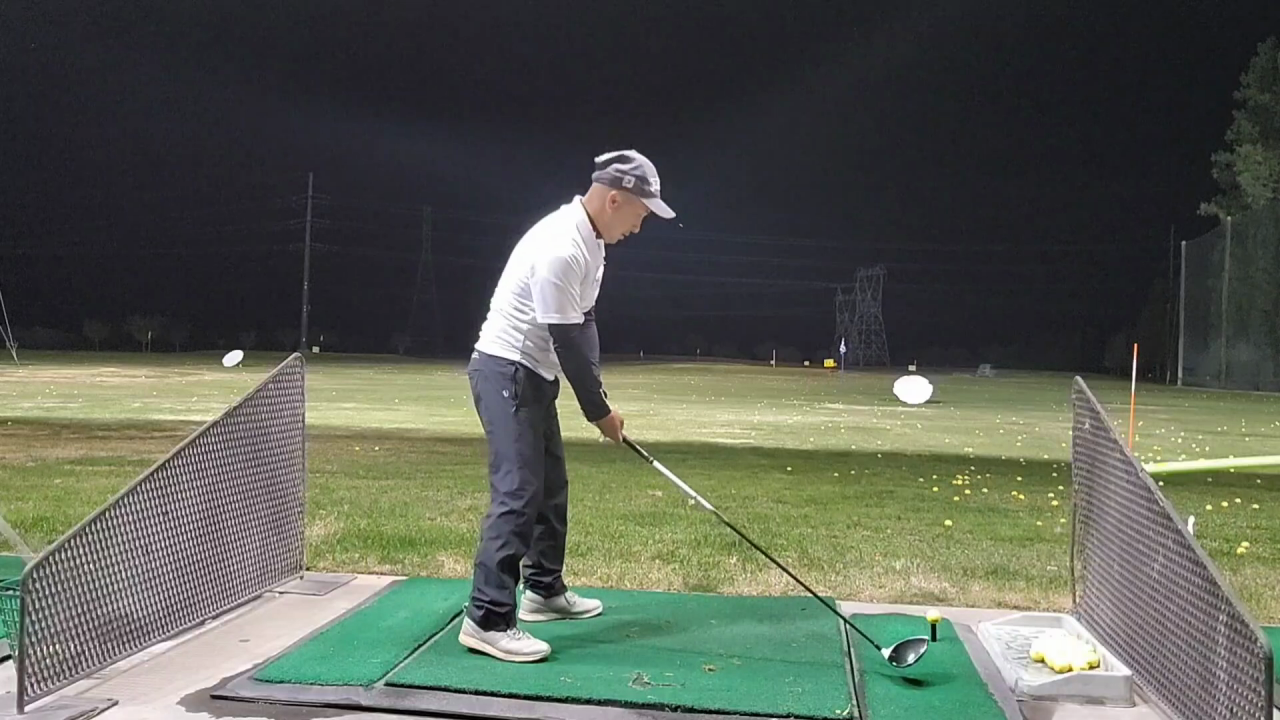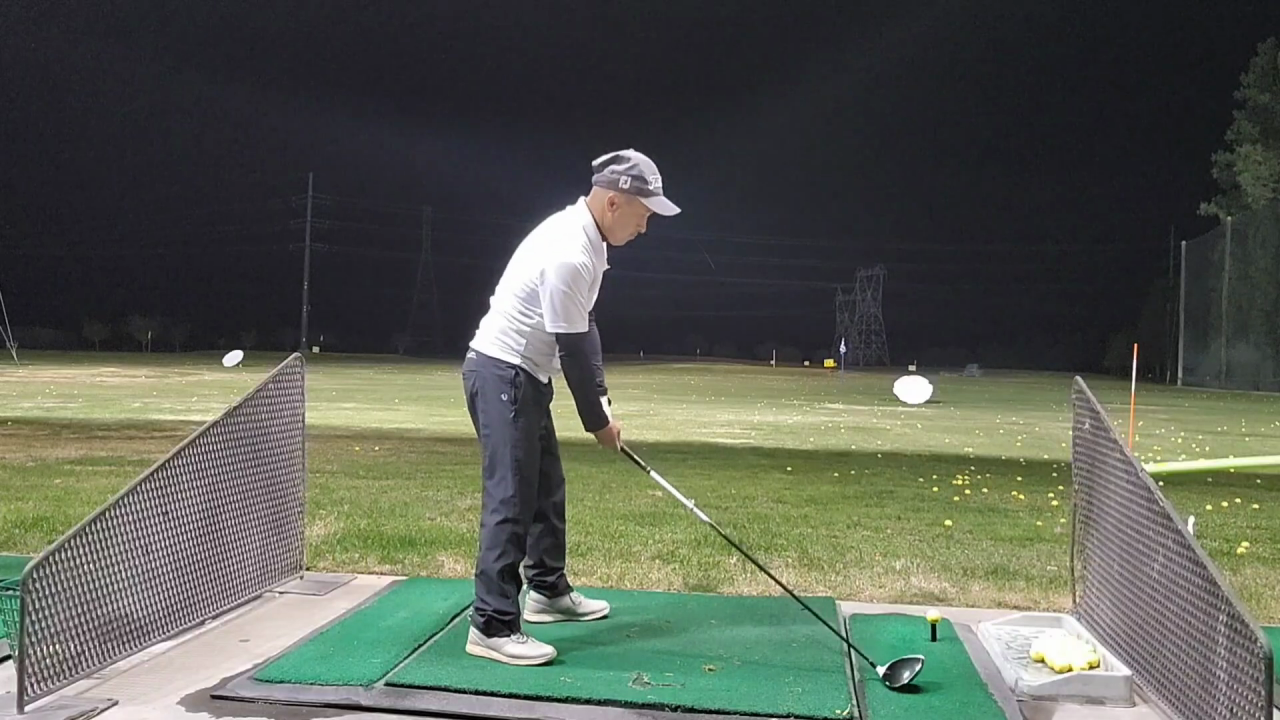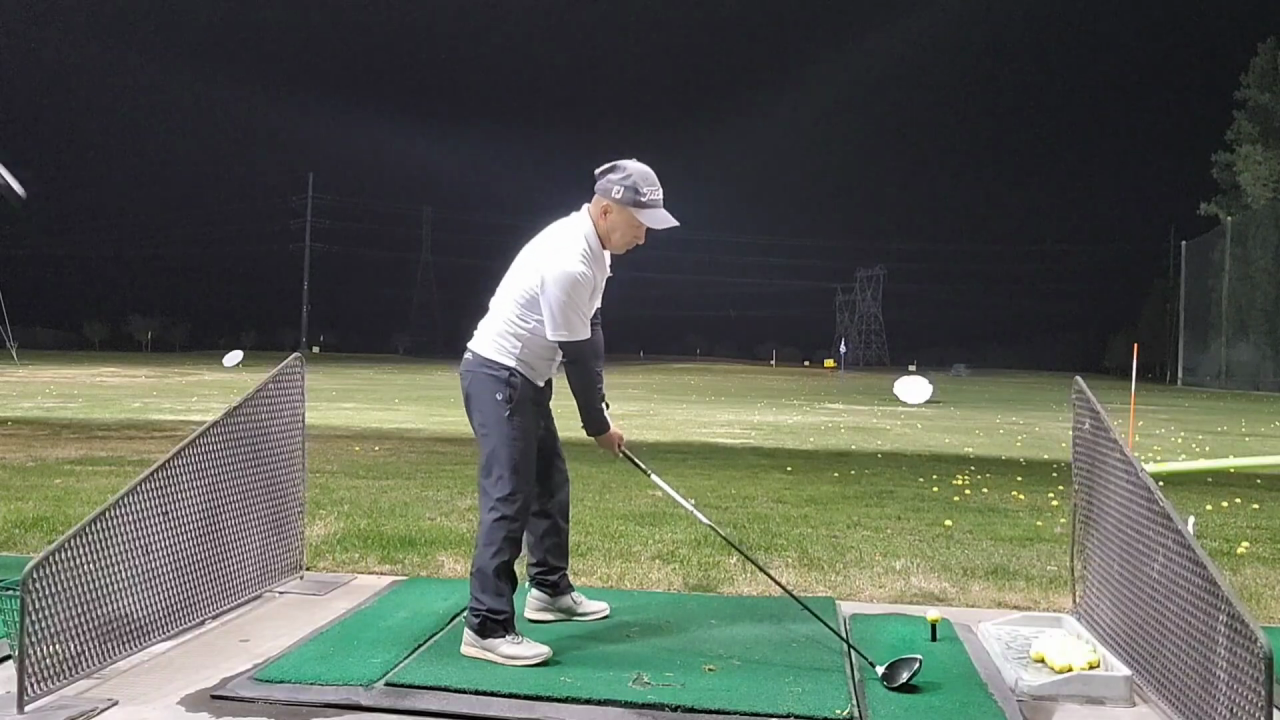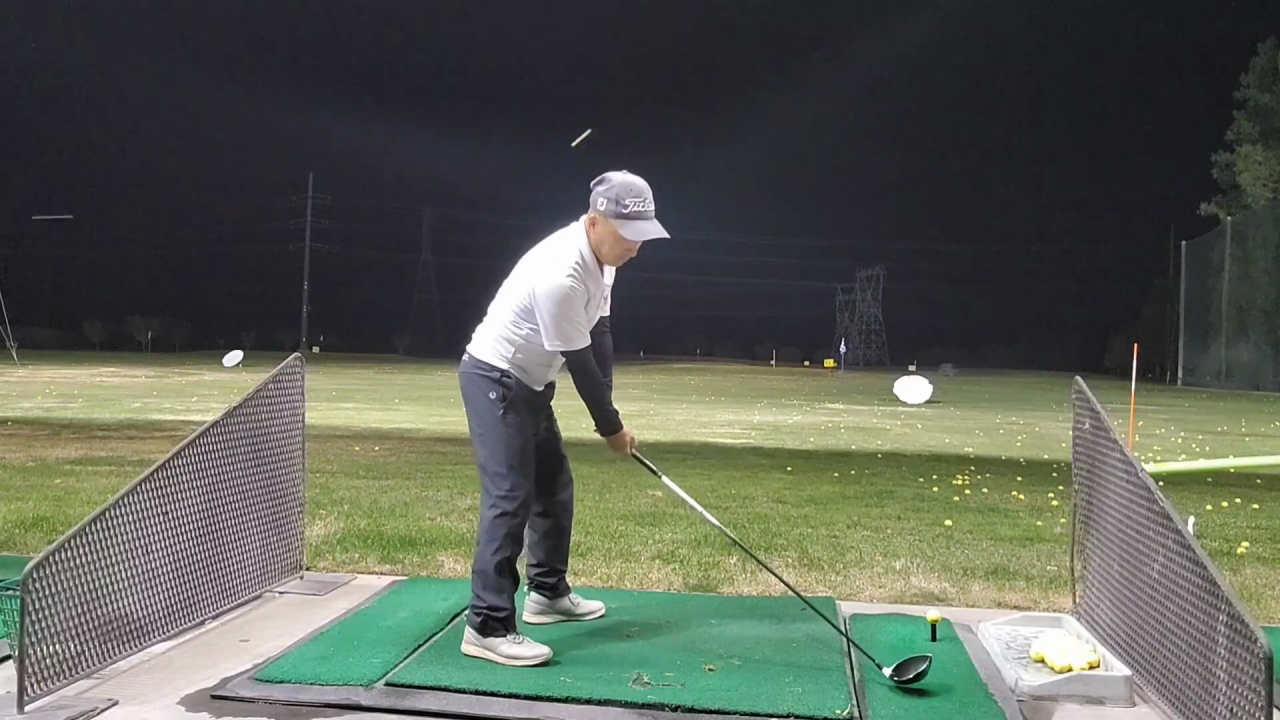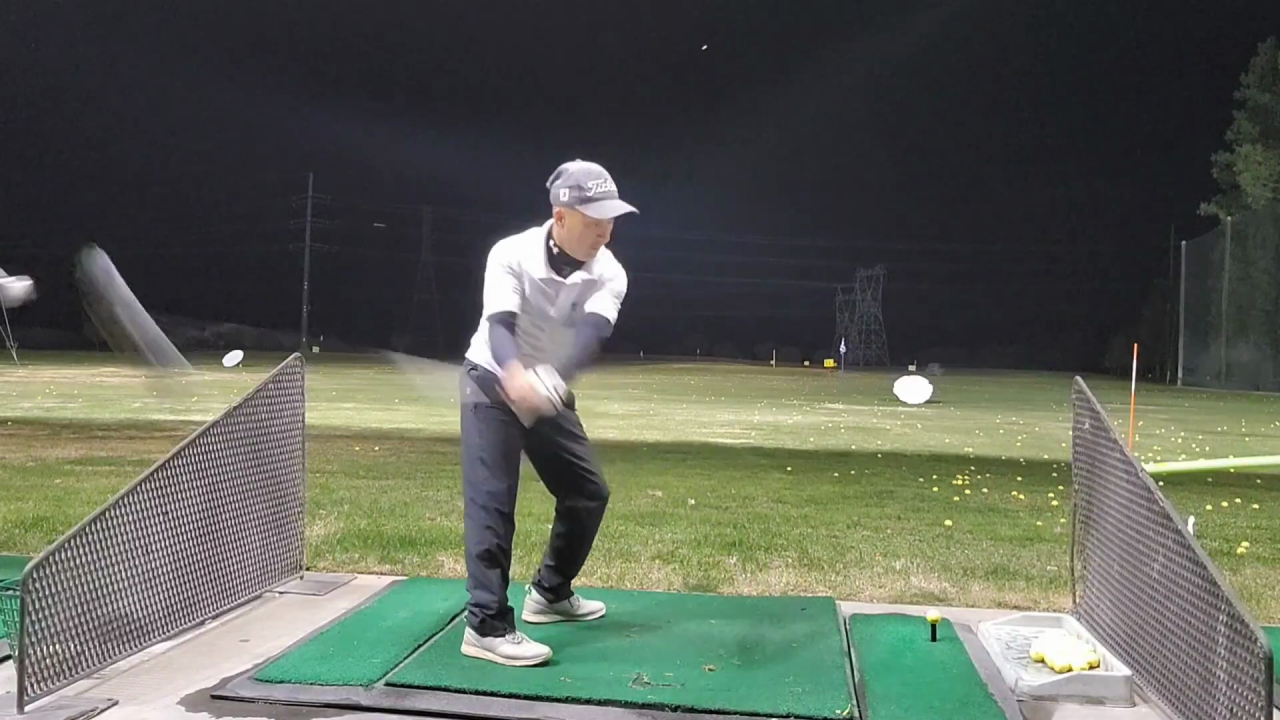
dt=0.5s
person 1, frame 1
left shoulder: (588, 241)
right shoulder: (560, 248)
left elbow: (583, 325)
right elbow: (566, 340)
left wrist: (597, 398)
right wrist: (598, 410)
left hip: (533, 374)
right hip: (507, 371)
left knee: (549, 485)
right knee: (518, 491)
left ankle: (543, 589)
right ankle: (488, 618)
person 1, frame 2
left shoulder: (586, 239)
right shoulder: (569, 254)
left elbow: (584, 331)
right elbow: (572, 349)
left wrist: (602, 398)
right wrist: (596, 422)
left hip: (522, 375)
right hip: (501, 373)
left knee: (546, 486)
right knee: (511, 497)
left ankle: (548, 591)
right ankle: (492, 626)
person 1, frame 3
left shoulder: (593, 243)
right shoulder: (569, 263)
left elbow: (590, 332)
right elbow: (575, 355)
left wrist: (600, 405)
right wrist: (598, 426)
left hip: (525, 377)
right hip: (498, 375)
left knee: (550, 484)
right knee: (508, 496)
left ankle: (550, 589)
right ankle: (486, 627)
person 1, frame 4
left shoulder: (599, 256)
right shoulder: (560, 275)
left elbow: (597, 337)
right elbow: (578, 362)
left wrist: (610, 411)
right wrist: (610, 426)
left hip: (528, 382)
right hip: (495, 378)
left knee: (554, 484)
right knee: (509, 495)
left ankle: (548, 591)
right ankle: (488, 625)
person 1, frame 5
left shoulder: (609, 274)
right shoulder: (511, 254)
left elbow: (592, 335)
right elbow: (501, 329)
left wrist: (550, 380)
right wrist: (513, 375)
left hip: (550, 394)
right hip: (492, 385)
left knee: (588, 492)
right knee: (492, 499)
left ankle: (550, 592)
right ankle: (487, 626)
